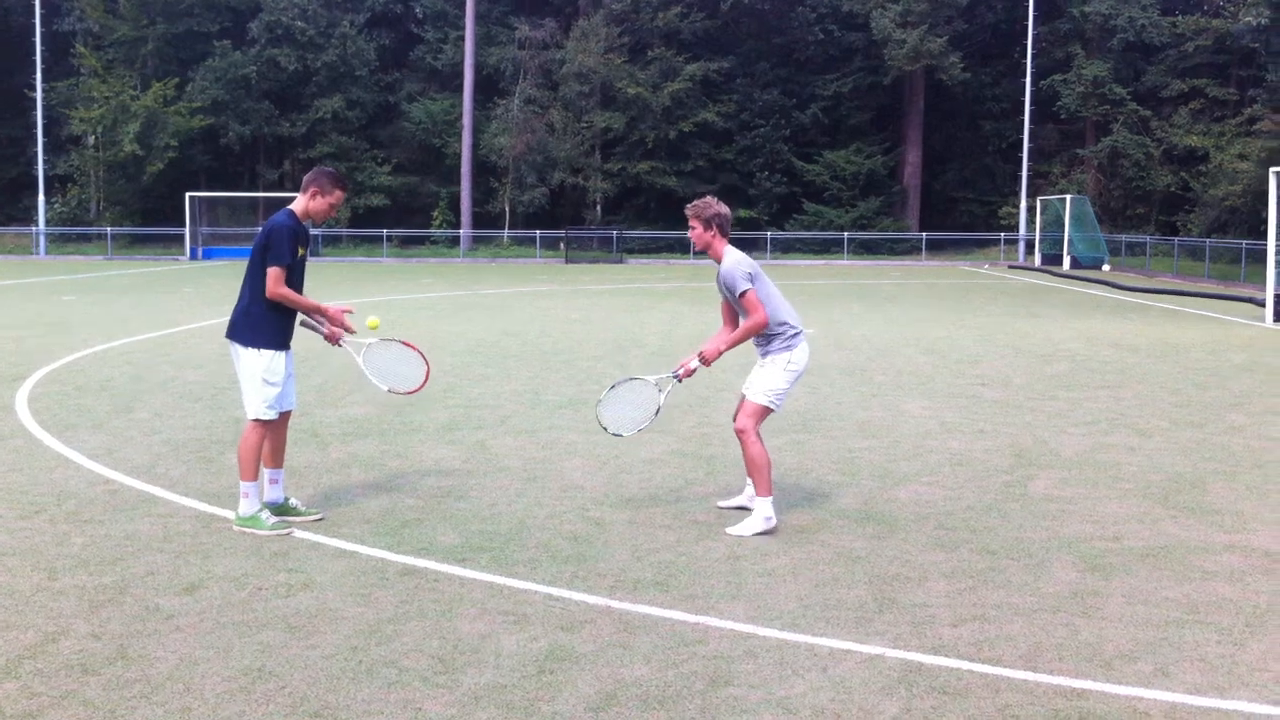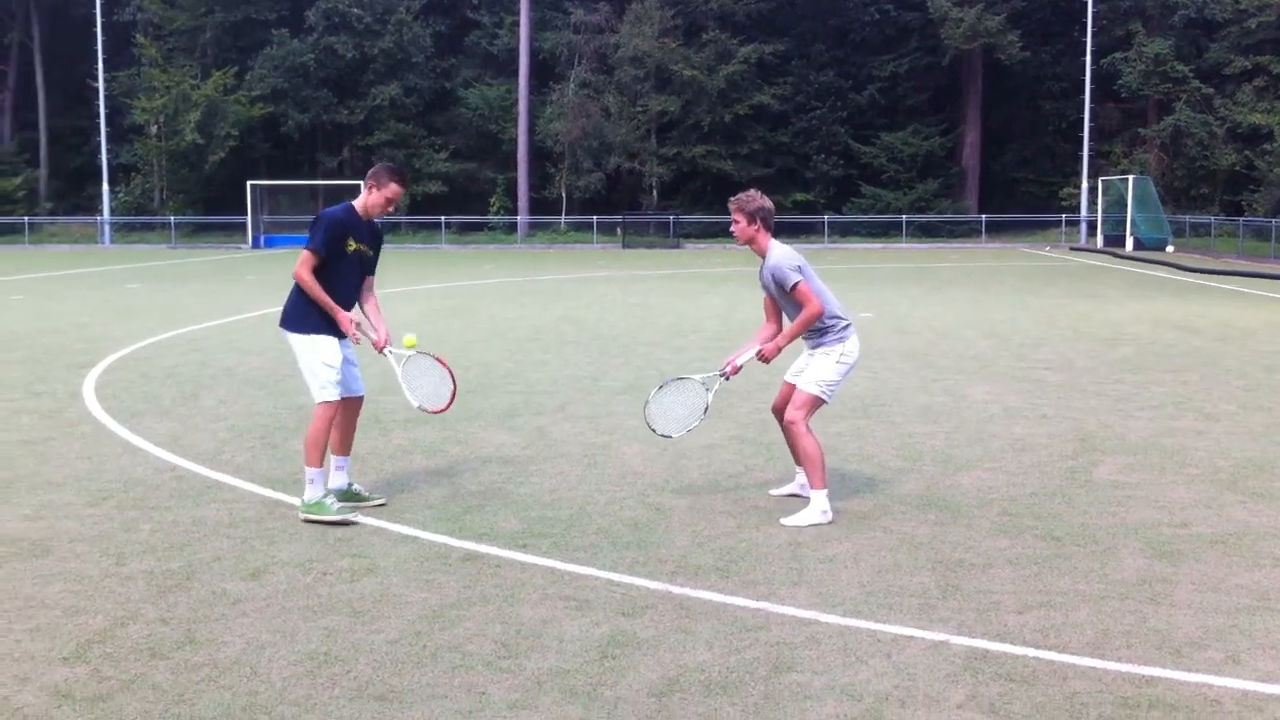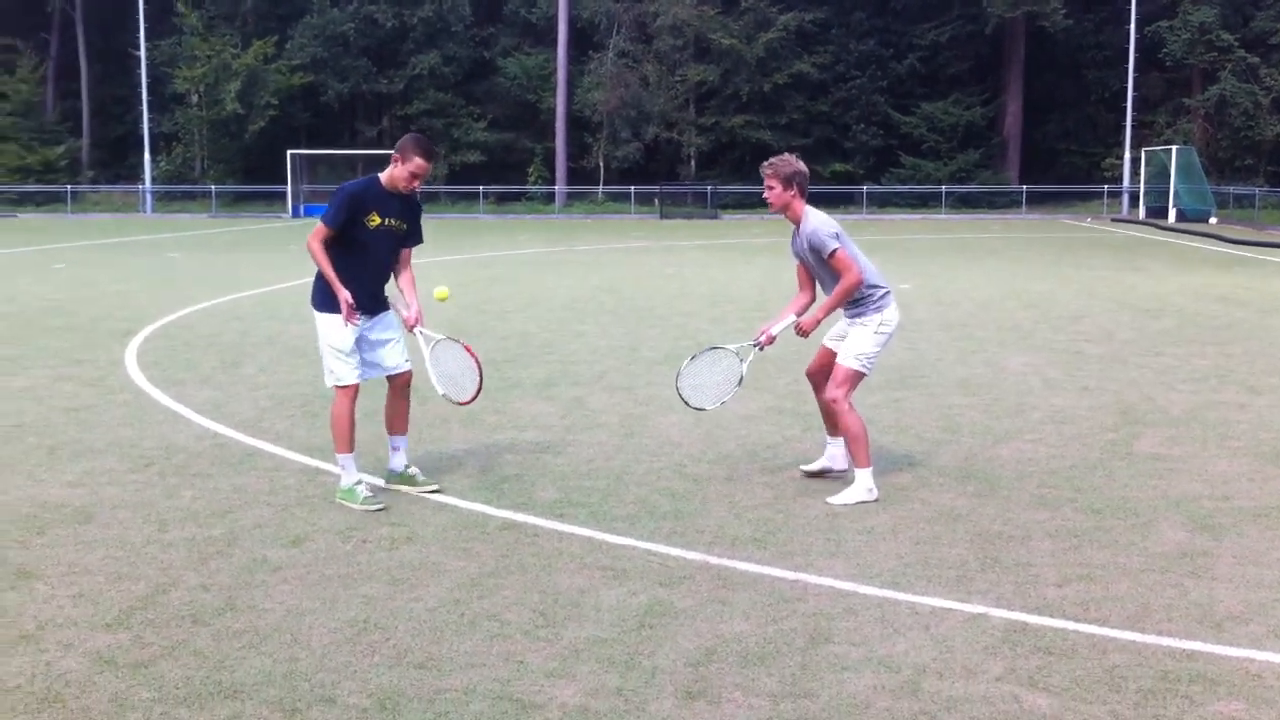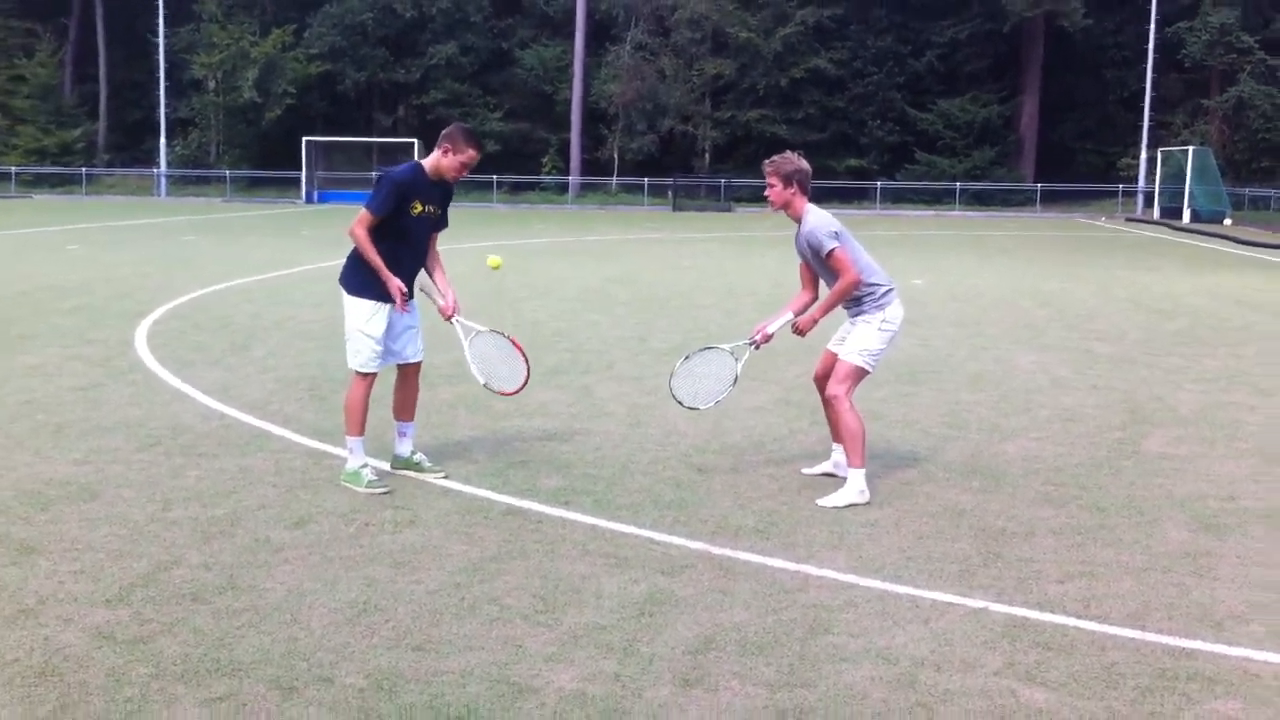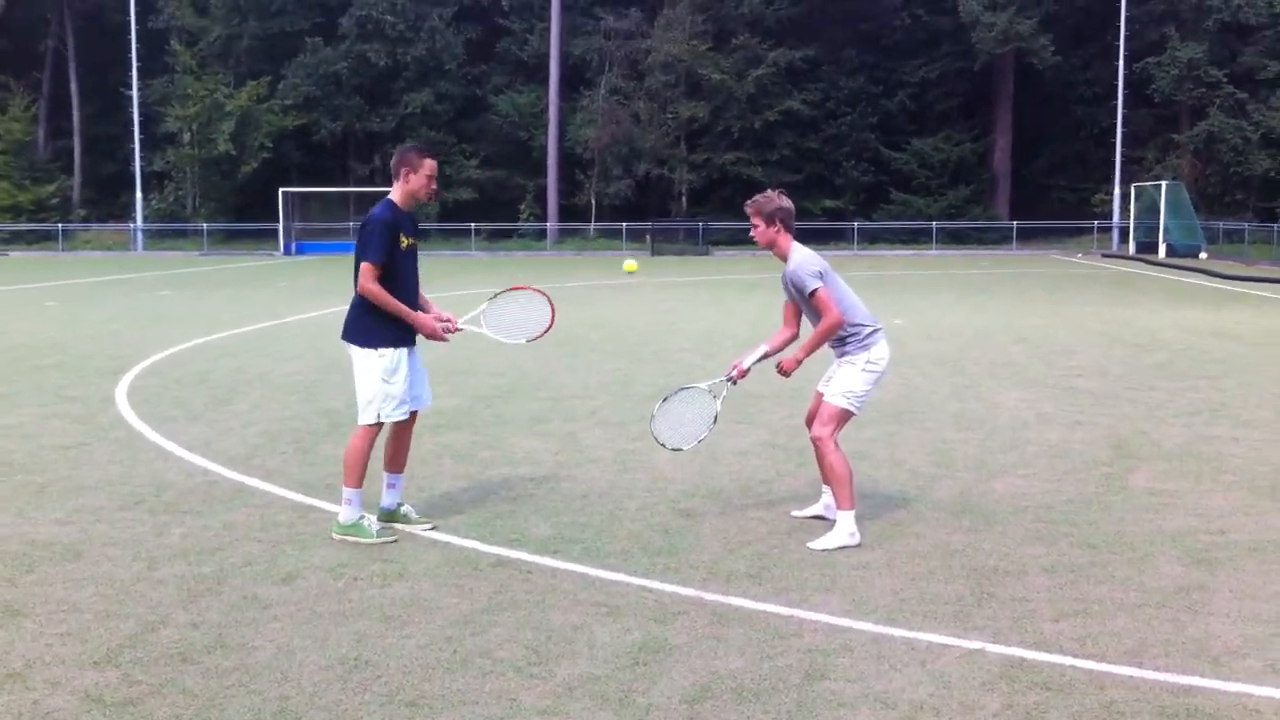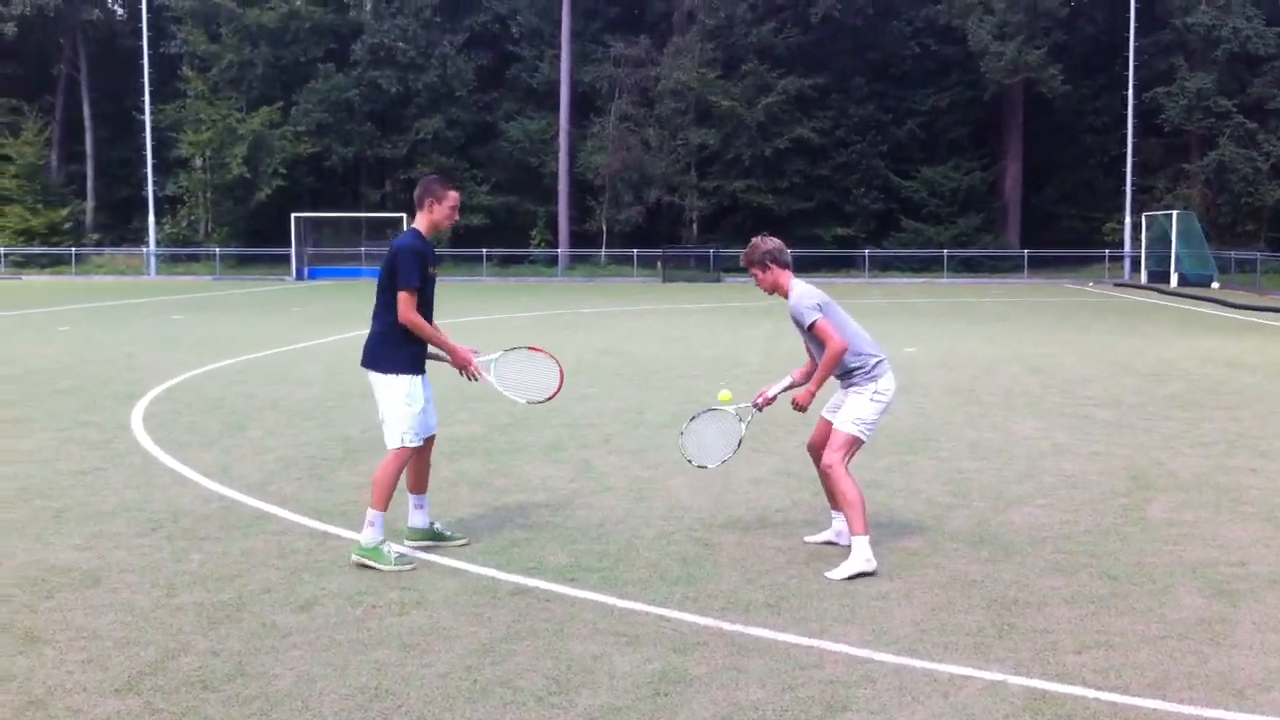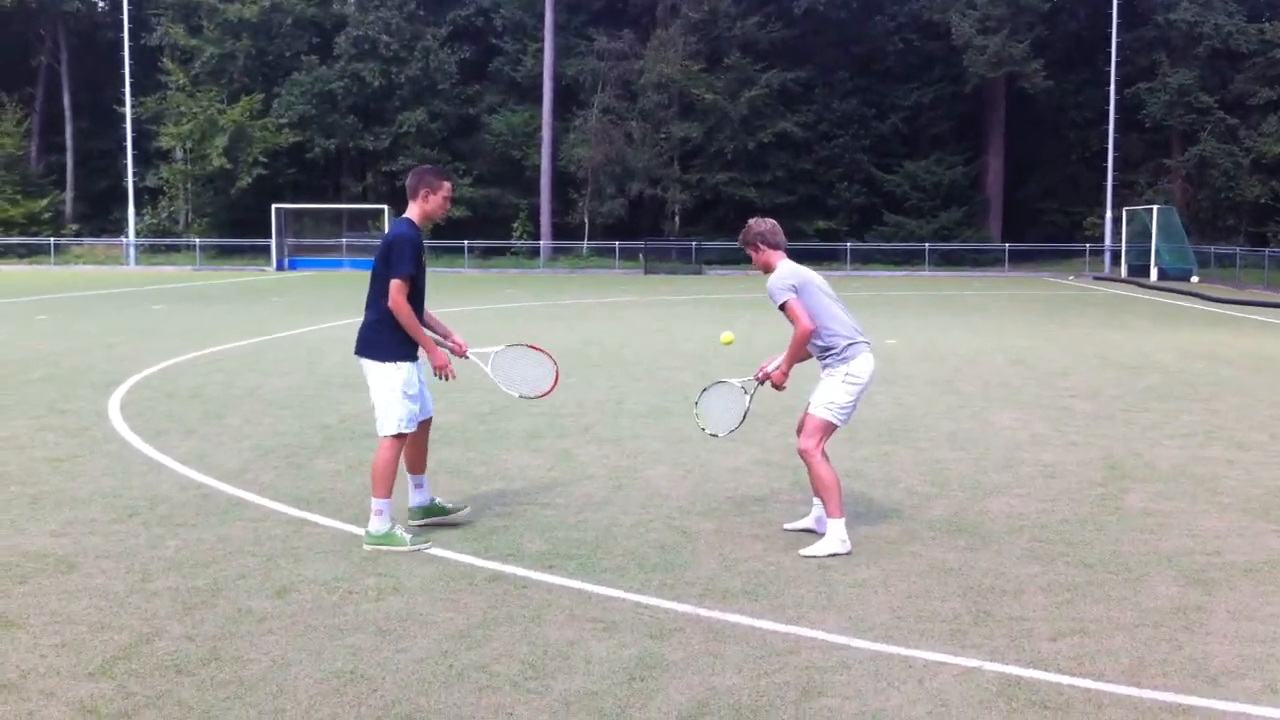
dt=0.7s
person 1, frame 1
left shoulder: (299, 230)
right shoulder: (282, 227)
right elbow: (275, 290)
left wrist: (324, 320)
right wrist: (325, 312)
left hip: (275, 339)
right hip: (256, 338)
left knee: (281, 416)
right knee: (261, 418)
left ankle: (274, 498)
right ankle: (247, 510)
person 1, frame 2
left shoulder: (373, 234)
right shoulder: (333, 219)
left elbow: (365, 290)
right elbow: (302, 272)
left wrist: (379, 327)
right wrist: (338, 313)
left hip: (334, 328)
right hip: (308, 325)
left knee: (353, 399)
right knee: (328, 403)
left ankle: (339, 484)
right ankle: (313, 496)
person 1, frame 3
left shoulder: (411, 207)
right shoulder: (353, 193)
left elbow: (403, 264)
right elbow: (315, 241)
left wrist: (412, 303)
right wrist: (339, 290)
left hip: (378, 307)
right hip: (336, 306)
left knee: (401, 377)
right knee: (347, 387)
left ankle: (398, 466)
right ankle: (348, 481)
person 1, frame 4
left shoulder: (442, 191)
right shoulder: (399, 180)
right elbow: (358, 229)
left wrist: (446, 292)
right wrist: (388, 278)
left hip: (402, 293)
right hip: (368, 289)
left knee: (411, 366)
right knee: (365, 372)
left ankle: (404, 451)
right ankle: (355, 464)
person 1, frame 5
left shoulder: (408, 220)
right shoulder: (381, 219)
right elbow: (367, 286)
left wrist: (433, 314)
right wrist: (417, 320)
left hip: (400, 340)
right hip: (374, 339)
left knee: (406, 417)
right knee: (372, 423)
left ankle: (390, 505)
right ankle: (348, 517)
person 1, frame 6
left shoulder: (424, 248)
right shoulder: (408, 248)
right elbow: (406, 316)
left wrist: (448, 350)
right wrist: (454, 351)
left hip: (410, 364)
right hip: (392, 364)
left knee: (424, 440)
right knee: (402, 447)
left ankle: (419, 525)
right ankle: (370, 540)
person 1, frame 7
left shoulder: (409, 236)
right shoulder: (404, 237)
right elbow: (396, 303)
left wrist: (447, 335)
right wrist: (432, 349)
left hip: (400, 352)
right hip: (387, 352)
left knee: (421, 422)
right knee: (395, 434)
left ankle: (421, 503)
right ankle: (378, 527)
person 2, frame 1
left shoulder: (732, 267)
right shoulder: (724, 270)
left elbow: (759, 319)
right elbow: (730, 327)
left wrist: (719, 349)
right wrist: (695, 359)
left hip: (786, 351)
right hip: (774, 352)
left knee: (745, 426)
right knee: (743, 420)
left ankle: (764, 511)
right ankle: (753, 492)
person 2, frame 2
left shoulder: (779, 260)
right shoulder: (766, 267)
left elbow: (815, 309)
right elbow: (773, 324)
left wrist: (779, 345)
right wrist: (741, 355)
left hip: (835, 344)
right hip: (819, 345)
left knee: (795, 417)
right knee: (781, 409)
left ankle: (819, 505)
right ankle: (804, 479)
person 2, frame 3
left shoulder: (816, 227)
right shoulder: (798, 236)
left elbow: (853, 277)
right elbow: (806, 293)
left wrist: (817, 317)
right wrist: (775, 325)
left hip: (874, 313)
right hip: (855, 314)
left knee: (836, 395)
right knee: (816, 373)
left ankle: (865, 484)
right ankle: (835, 453)
person 2, frame 4
left shoulder: (815, 226)
right shoulder: (803, 233)
left elbow: (851, 277)
right elbow: (808, 292)
left wrist: (814, 317)
right wrist: (771, 324)
left hip: (878, 311)
right hip: (862, 312)
left knee: (838, 392)
right knee: (823, 379)
left ankle: (856, 484)
right ankle: (840, 458)
person 2, frame 5
left shoulder: (800, 265)
right shoulder: (790, 271)
left elbow: (834, 318)
right elbow: (789, 329)
left wrist: (798, 357)
right wrist: (750, 359)
left hip: (864, 351)
right hip: (851, 352)
left knee: (823, 434)
right knee: (814, 422)
left ankle: (847, 527)
right ankle: (830, 501)
person 2, frame 6
left shoulder: (799, 300)
right shoulder: (801, 299)
left elbow: (838, 346)
right elbow: (815, 364)
left wrist: (810, 390)
right wrist: (776, 390)
left hip: (870, 383)
right hip: (856, 382)
left knee: (833, 461)
right knee: (817, 448)
left ankle: (862, 553)
right ankle: (841, 527)
person 2, frame 7
left shoulder: (778, 280)
right shoulder: (800, 273)
left elbow: (805, 328)
left wrist: (783, 370)
right wrist: (779, 363)
left hip: (845, 366)
right hip: (850, 361)
left knee: (809, 446)
right knee: (806, 435)
left ankle: (837, 535)
right ankle: (821, 514)
